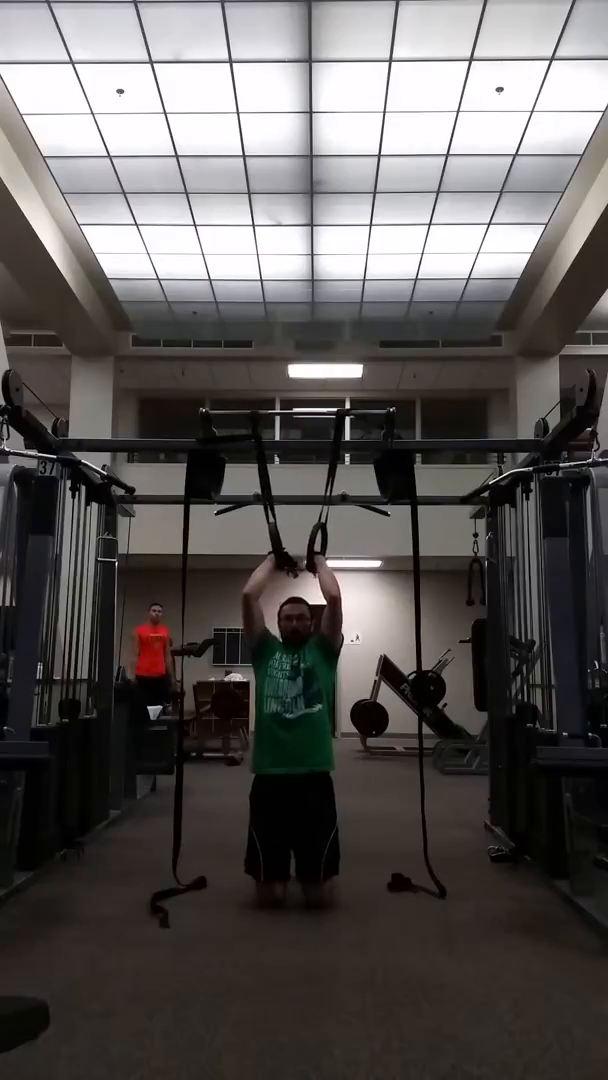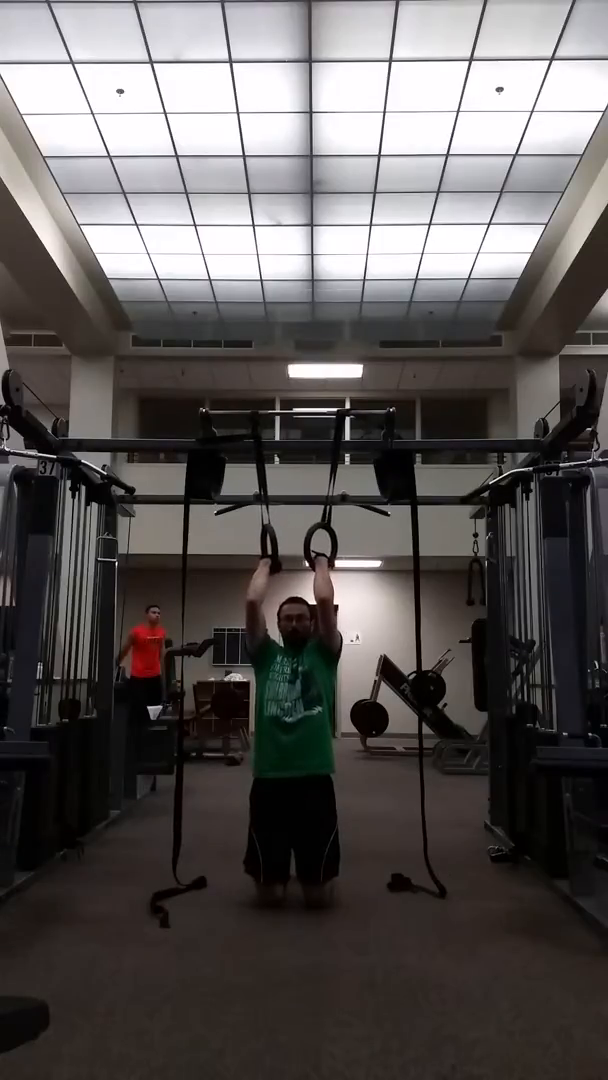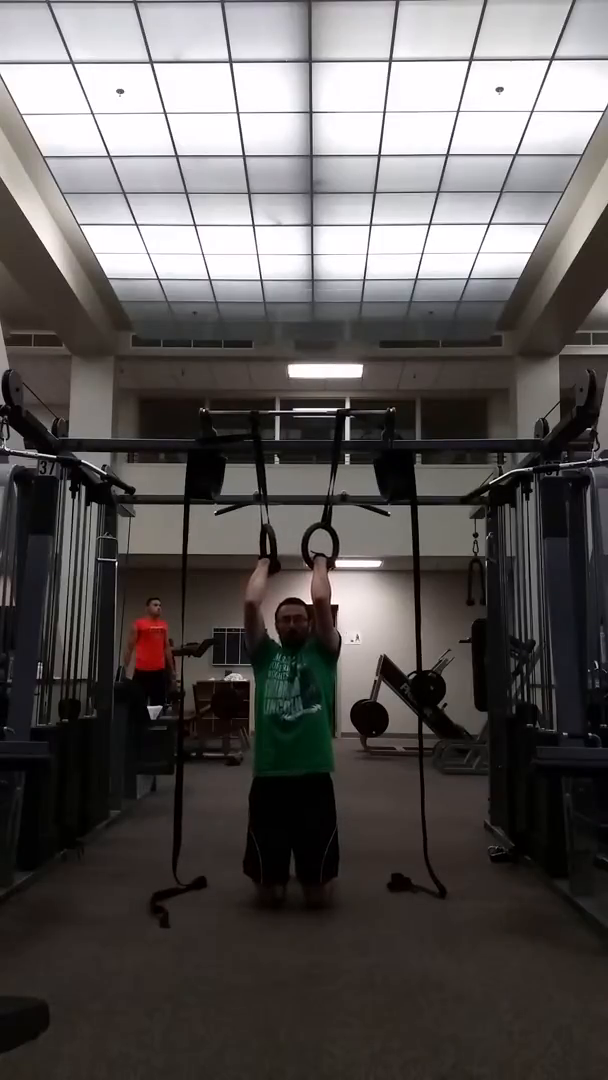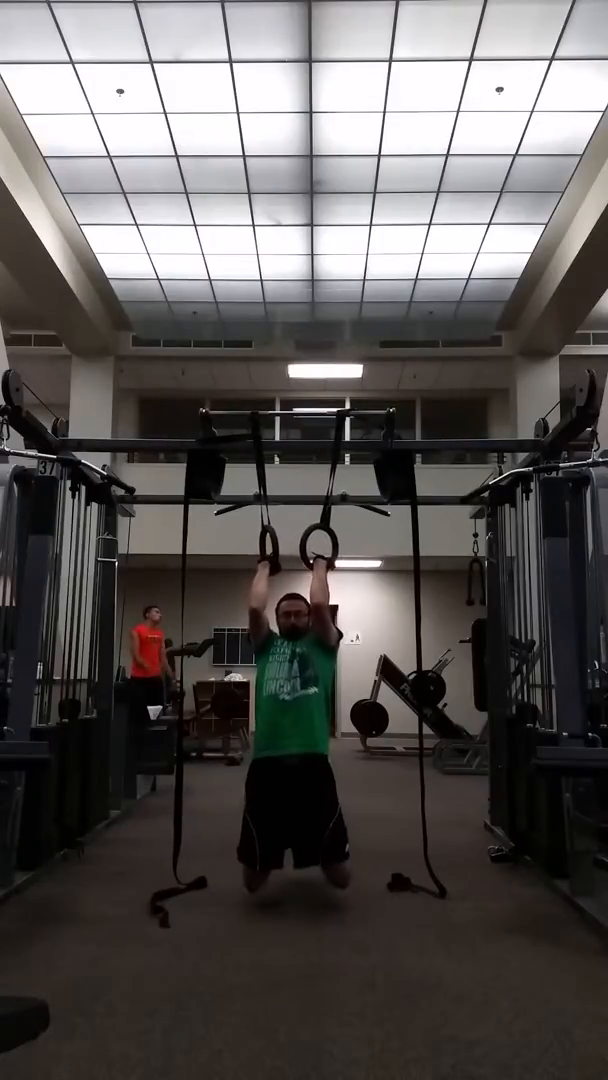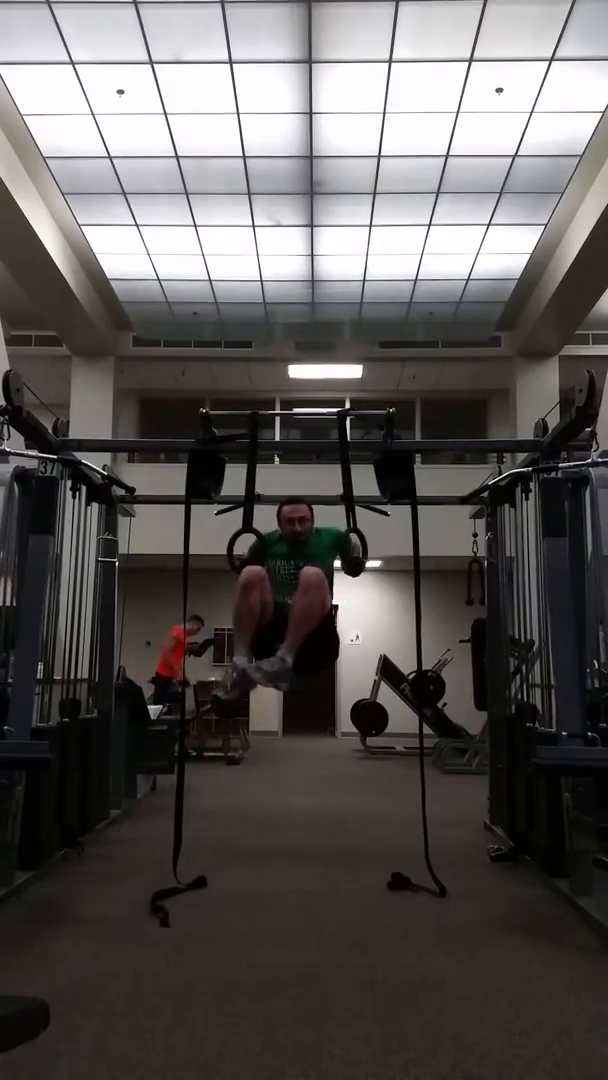
dt=1s
person 1, frame 1
left shoulder: (323, 650)
right shoulder: (266, 650)
left elbow: (335, 599)
right elbow: (248, 597)
left wrist: (320, 562)
right wrist: (271, 560)
left hip: (314, 777)
right hip: (269, 777)
left knee: (318, 895)
right knee: (270, 894)
left ankle: (310, 875)
right ankle: (281, 875)
person 1, frame 2
left shoulder: (323, 653)
right shoulder: (266, 655)
left elbow: (325, 601)
right elbow: (252, 603)
left wrist: (321, 564)
right wrist: (265, 565)
left hip: (314, 779)
right hip: (269, 780)
left knee: (318, 895)
right knee: (270, 893)
left ankle: (310, 875)
right ankle: (279, 874)
person 1, frame 3
left shoulder: (322, 653)
right shoulder: (265, 654)
left elbow: (322, 602)
right elbow: (250, 604)
left wrist: (320, 564)
right wrist: (263, 565)
left hip: (314, 779)
right hip: (269, 779)
left knee: (317, 894)
right knee: (270, 892)
left ankle: (310, 876)
right ankle: (279, 876)
person 1, frame 4
left shoulder: (322, 644)
right shoulder: (266, 645)
left elbow: (320, 606)
right elbow: (255, 609)
left wrist: (320, 567)
right wrist: (263, 568)
left hip: (312, 763)
right hip: (267, 765)
left knee: (338, 875)
right knee: (254, 879)
left ankle: (319, 850)
right ankle: (276, 844)
person 1, frame 5
left shoulder: (332, 538)
right shoulder: (268, 542)
left elbow: (354, 568)
right elbow: (247, 565)
left wrist: (353, 561)
left hip: (315, 640)
right hip: (272, 632)
left knee: (312, 576)
right knee: (252, 575)
left ankle: (284, 659)
right ankle: (239, 664)
